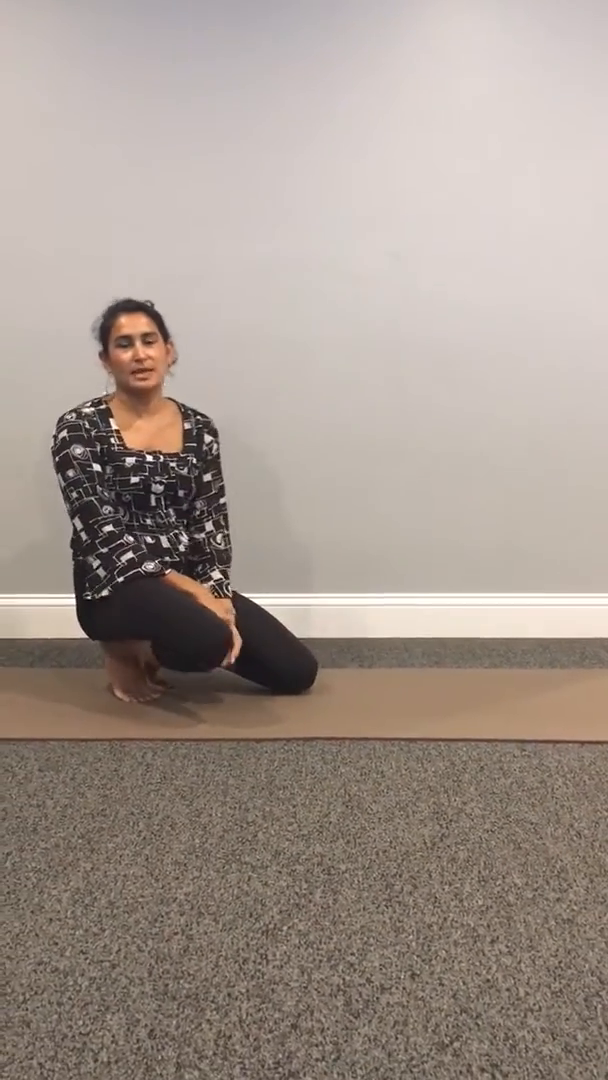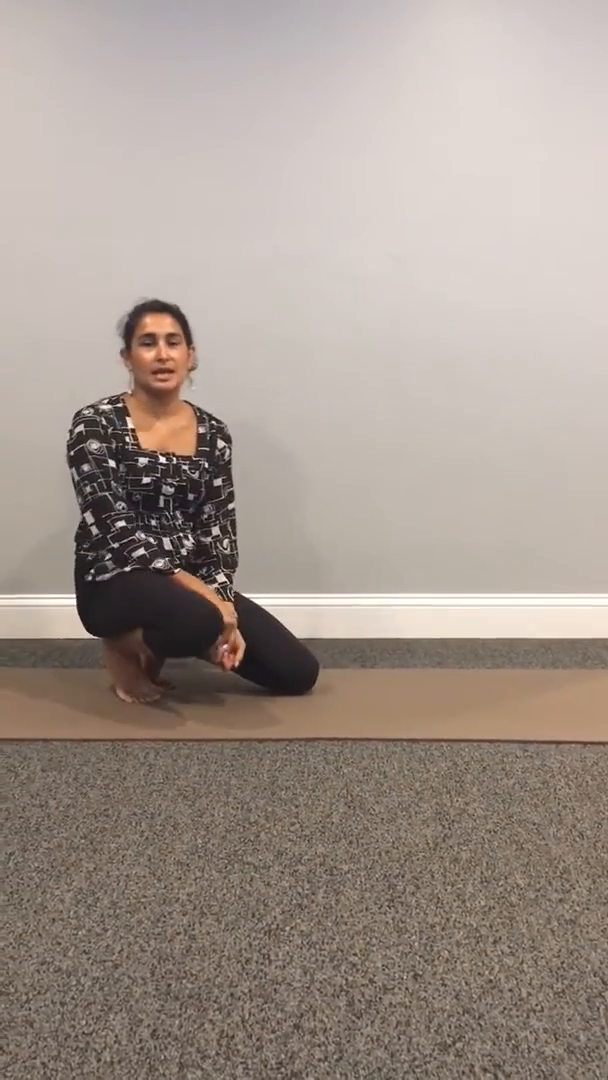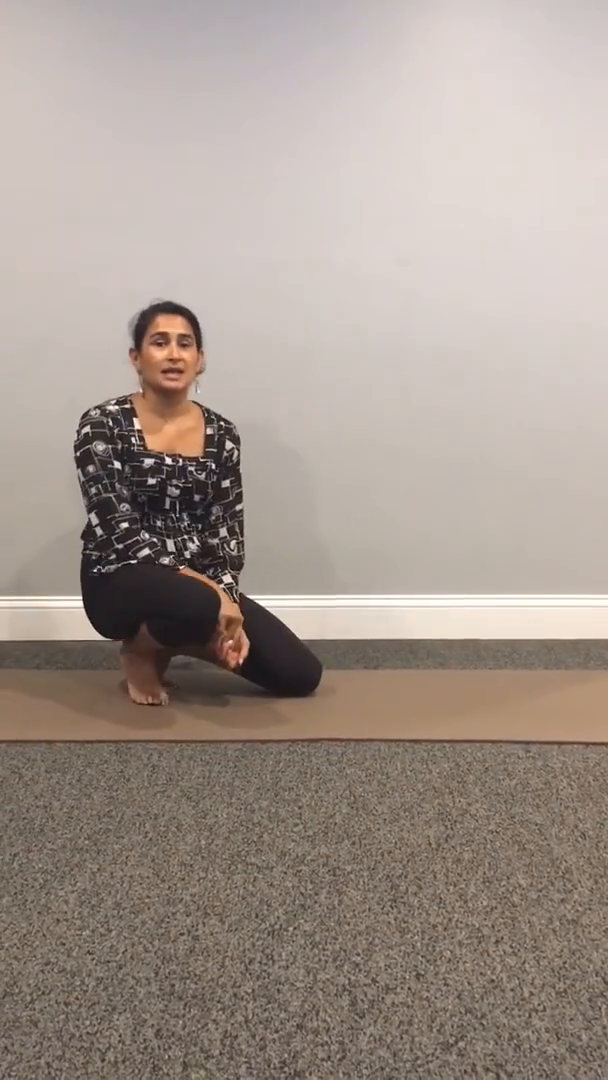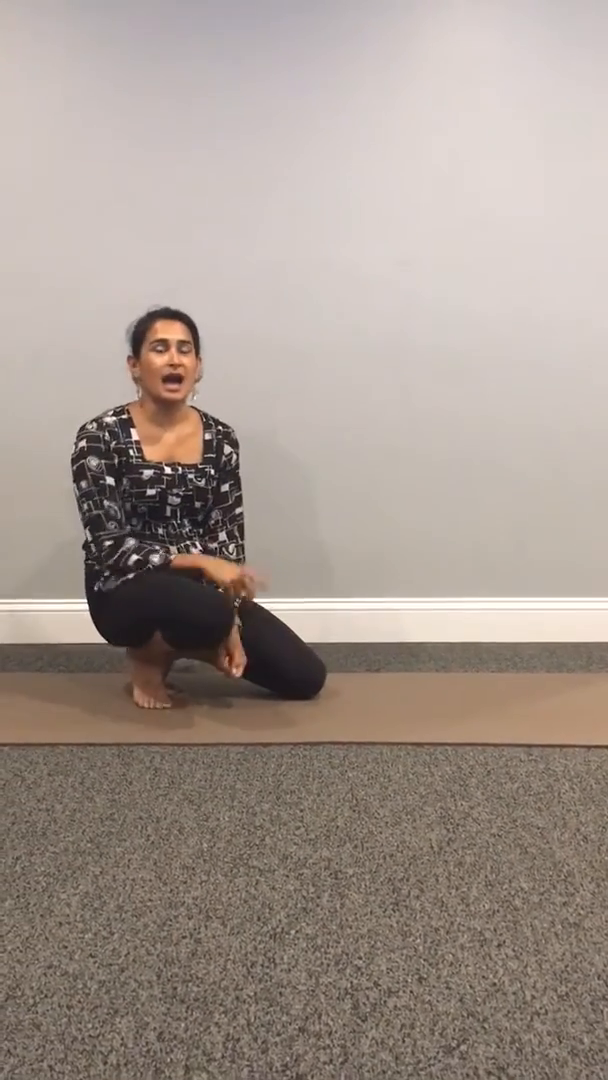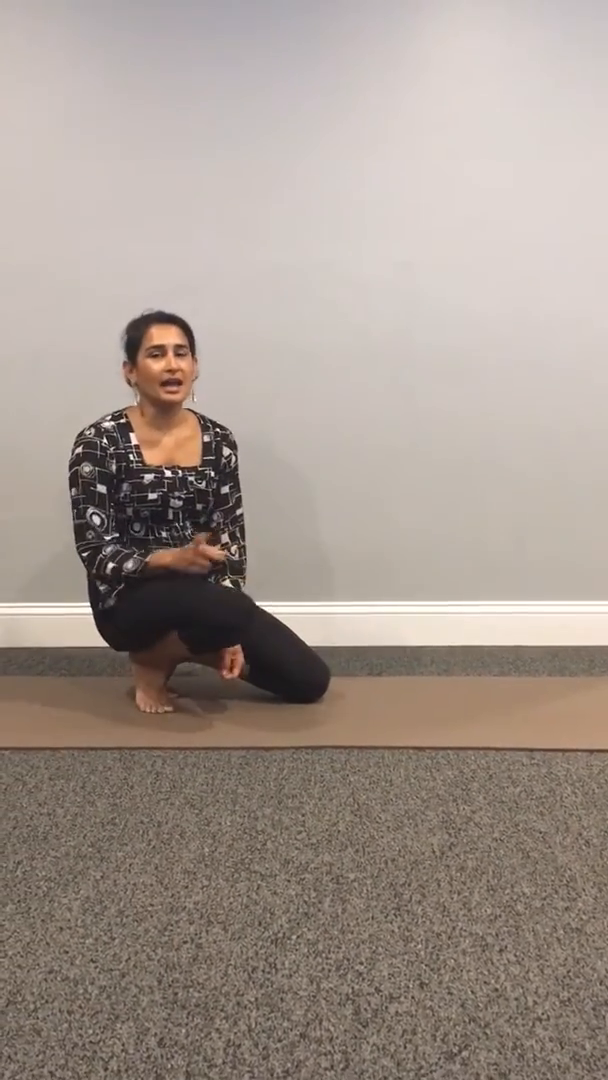
dt=0.2s
person 1, frame 1
left shoulder: (199, 429)
right shoulder: (79, 429)
left elbow: (212, 525)
right elbow: (104, 534)
left wrist: (219, 602)
right wrist: (194, 593)
left hip: (190, 583)
right hip: (114, 588)
left knee: (297, 672)
right knee: (205, 639)
left ankle: (154, 645)
right ankle: (125, 650)
person 1, frame 2
left shoulder: (213, 434)
right shoulder: (95, 425)
left elbow: (219, 529)
right elbow: (115, 530)
left wrist: (221, 606)
right wrist: (206, 603)
left hip: (193, 584)
right hip: (114, 585)
left knee: (298, 673)
right knee: (193, 617)
left ankle: (162, 642)
right ankle: (127, 649)
person 1, frame 3
left shoulder: (221, 434)
right shoulder: (102, 425)
left elbow: (228, 529)
right elbow: (119, 530)
left wrist: (225, 606)
right wrist: (211, 598)
left hip: (200, 583)
right hip: (120, 584)
left knee: (301, 675)
right knee: (195, 604)
left ankle: (171, 639)
right ankle: (141, 650)
person 1, frame 4
left shoulder: (220, 438)
right shoulder: (100, 437)
left elbow: (229, 535)
right elbow: (111, 544)
left wrist: (230, 618)
right wrist: (205, 563)
left hip: (200, 590)
right hip: (125, 593)
left knee: (306, 678)
right knee: (205, 610)
left ankle: (180, 642)
right ankle: (148, 655)
person 1, frame 5
left shoulder: (218, 441)
right shoulder: (99, 443)
left elbow: (230, 537)
right elbow: (95, 552)
left wrist: (229, 631)
right wrist: (169, 559)
left hip: (203, 595)
right hip: (130, 599)
left knee: (310, 680)
right knee: (233, 609)
left ankle: (186, 646)
right ankle: (152, 659)
